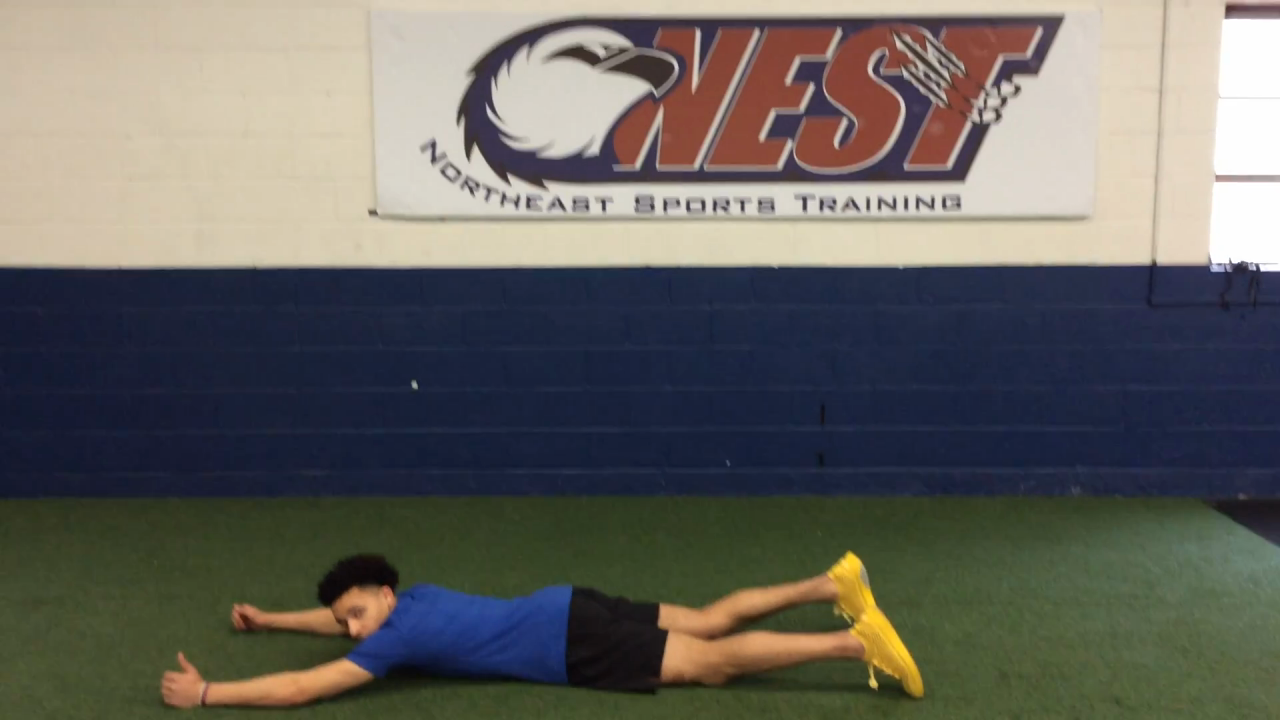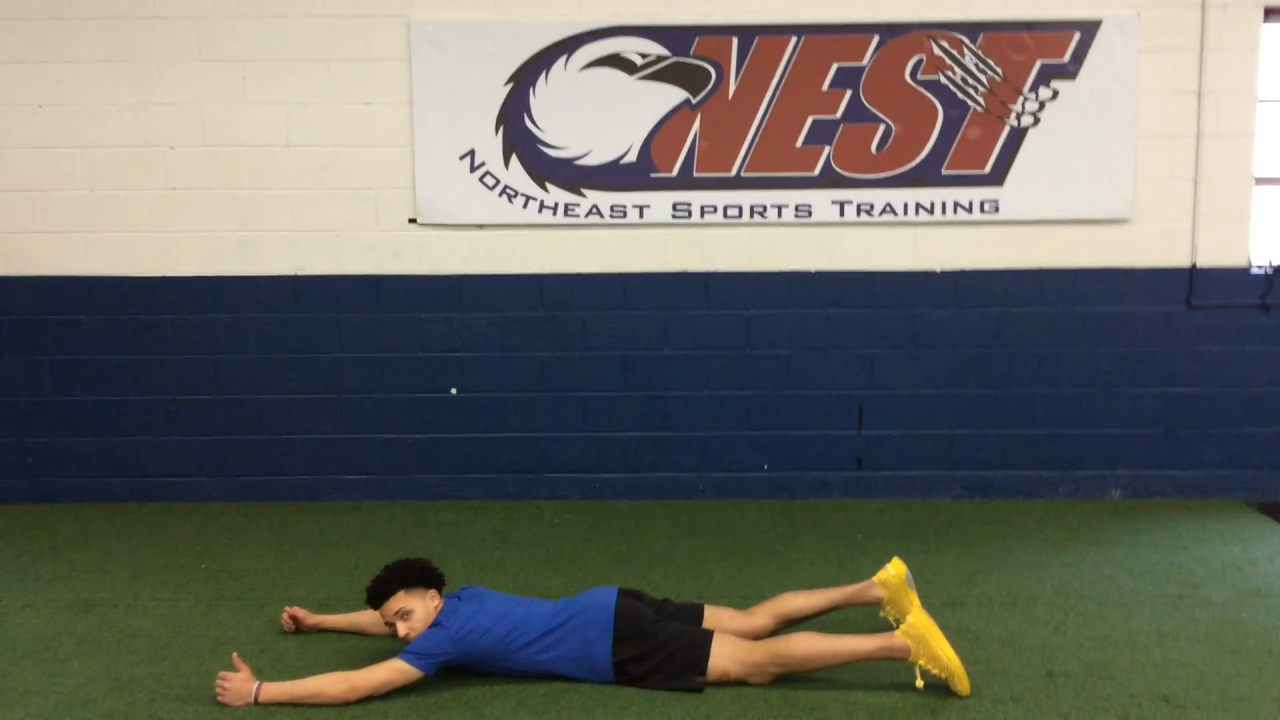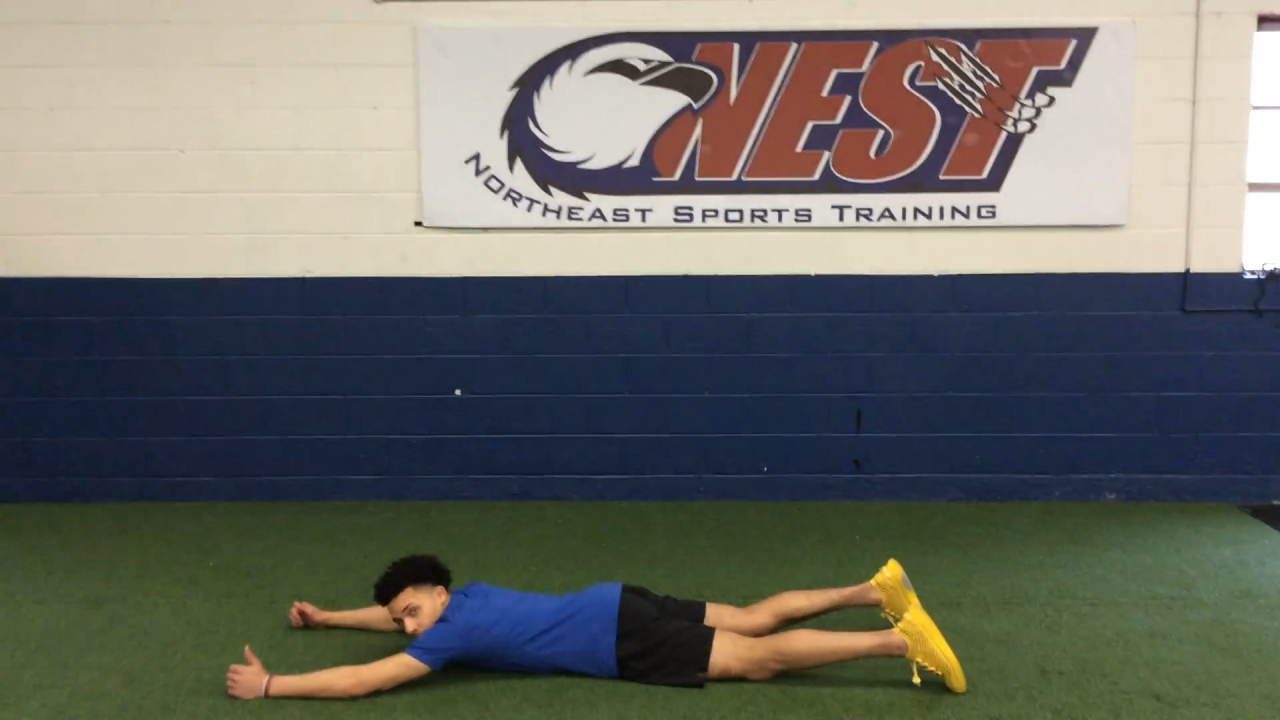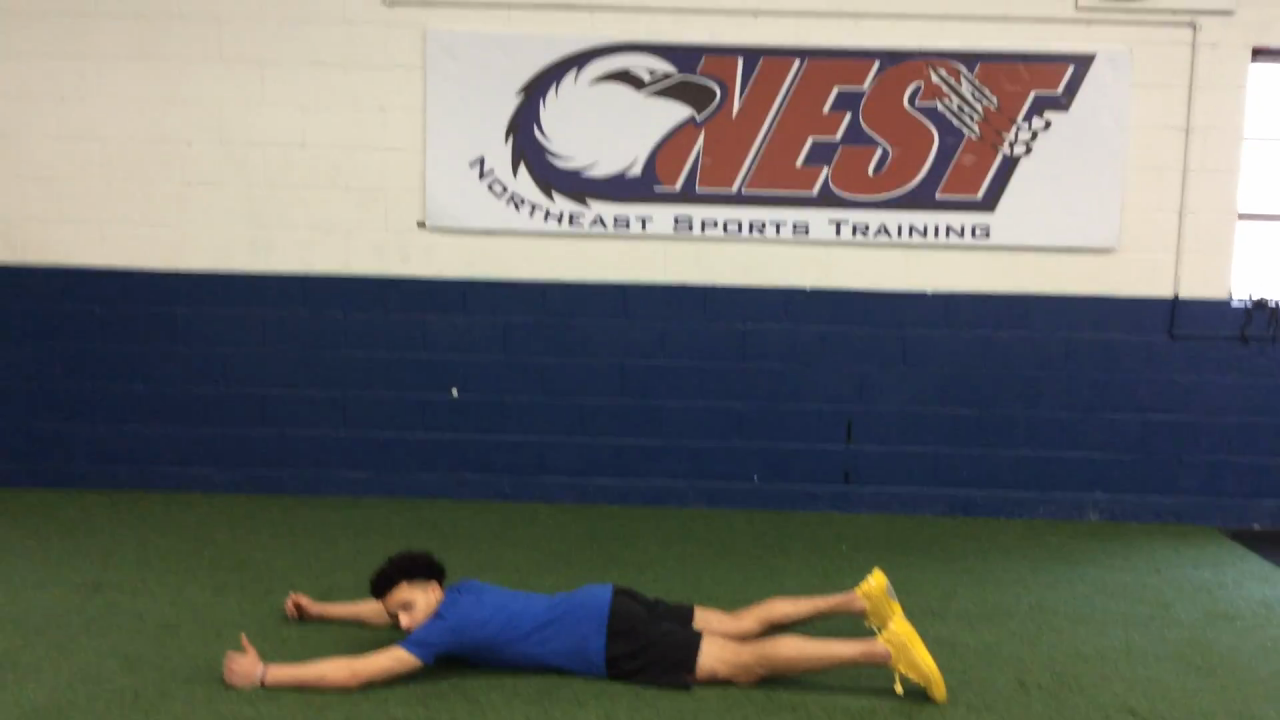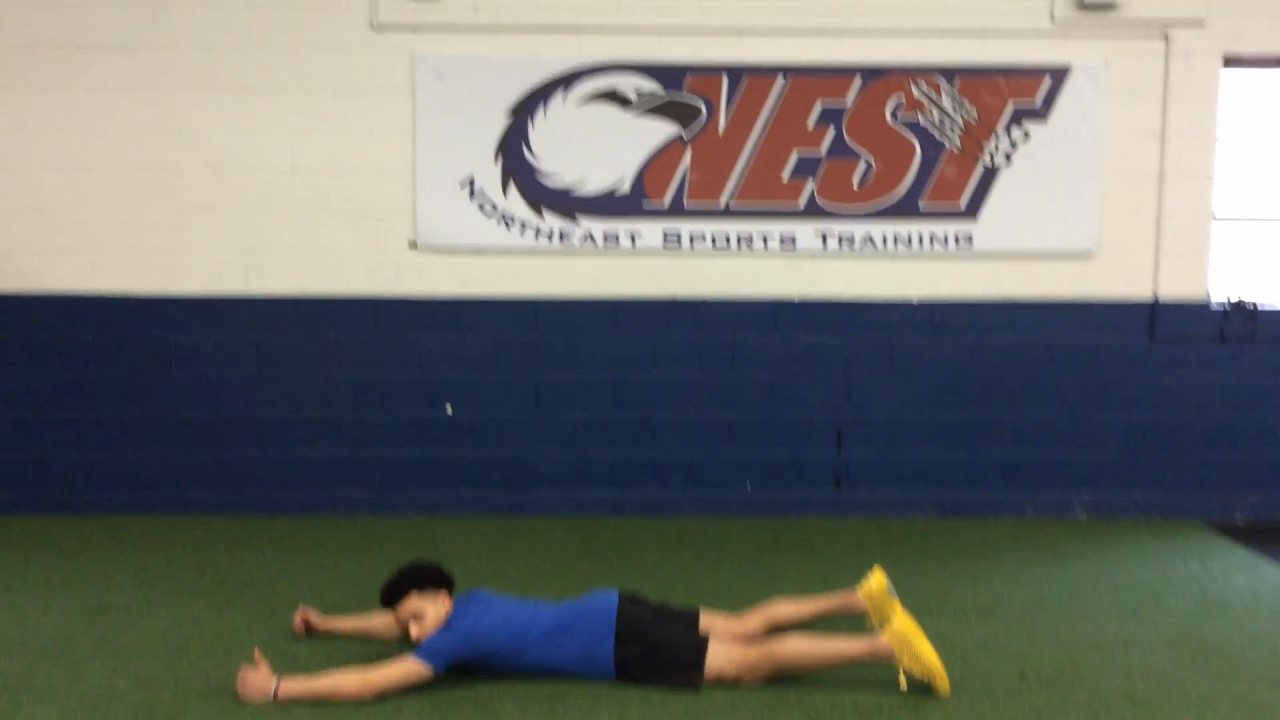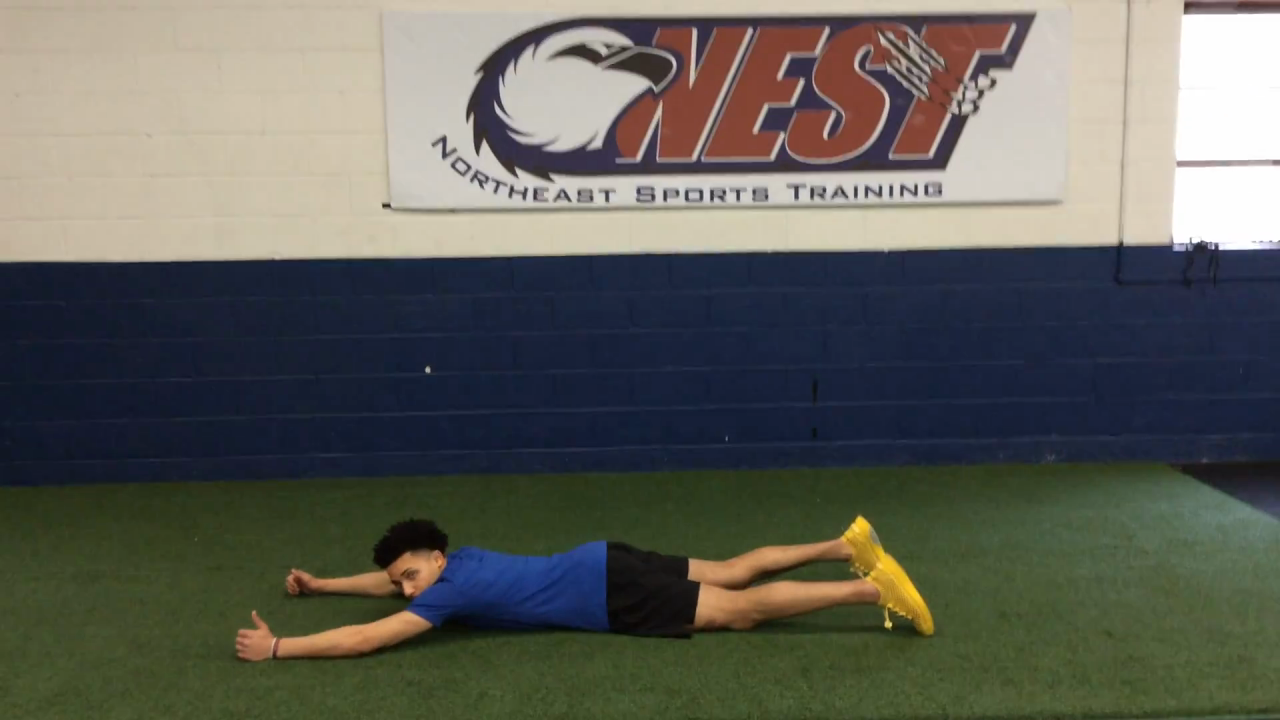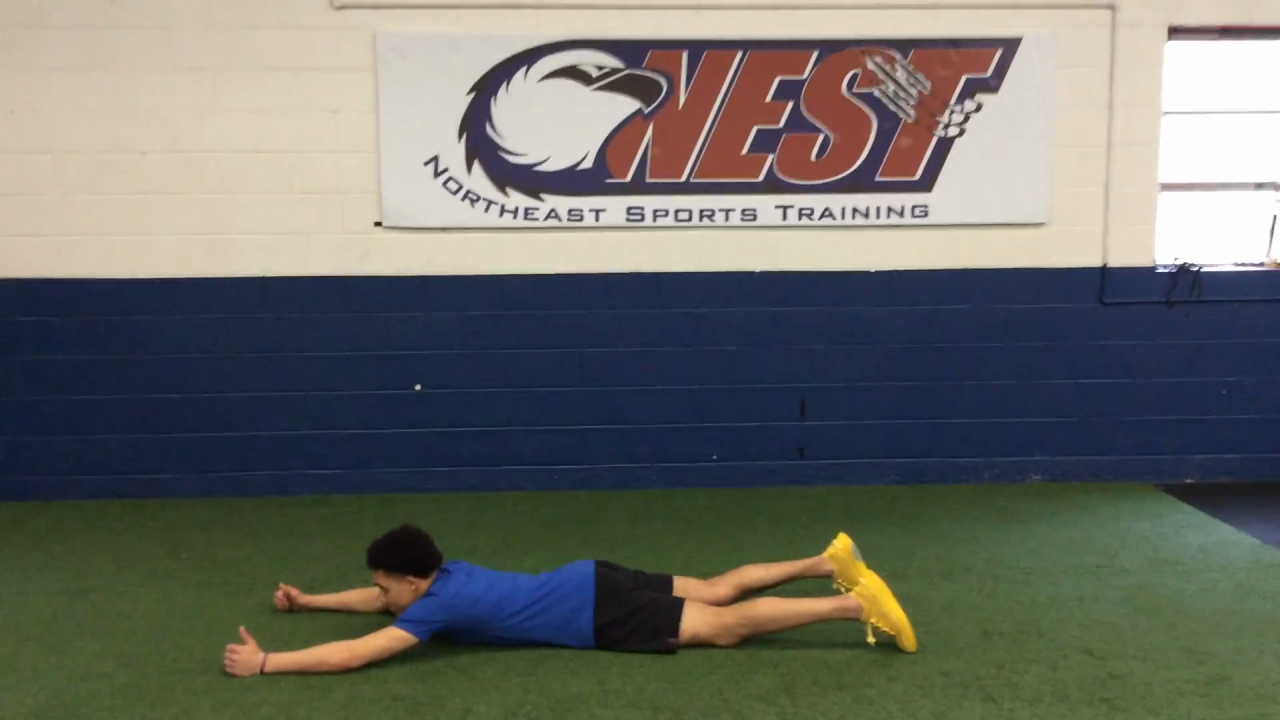
dt=0.4s
person 1, frame 1
left shoulder: (398, 634)
right shoulder: (409, 601)
left elbow: (300, 691)
right elbow: (344, 616)
left wrist: (206, 694)
right wrist: (268, 619)
left hip: (573, 646)
right hip: (570, 611)
left knee: (711, 663)
right knee: (710, 622)
left ankle: (855, 641)
right ankle: (831, 584)
person 1, frame 2
left shoulder: (447, 635)
right shoulder: (456, 600)
left elbow: (350, 689)
right elbow: (389, 617)
left wrist: (258, 693)
right wrist: (317, 620)
left hip: (619, 647)
right hip: (614, 611)
left knee: (756, 662)
right knee: (755, 622)
left ankle: (901, 642)
right ankle: (877, 588)
person 1, frame 3
left shoulder: (453, 630)
right shoulder: (463, 597)
left elbow: (358, 683)
right elbow: (398, 613)
left wrist: (269, 686)
right wrist: (326, 617)
left hip: (621, 642)
right hip: (618, 608)
left knee: (757, 658)
right knee: (755, 620)
left ankle: (897, 639)
right ankle: (873, 589)
person 1, frame 4
left shoulder: (445, 626)
right shoulder: (456, 594)
left elbow: (353, 673)
right elbow: (390, 607)
left wrist: (265, 674)
right wrist: (320, 609)
left hip: (610, 642)
right hip: (607, 609)
left knee: (743, 664)
right knee: (740, 626)
left ankle: (881, 648)
right ankle: (859, 599)
person 1, frame 5
left shoulder: (456, 635)
right shoulder: (465, 604)
left elbow: (366, 685)
right elbow: (398, 621)
left wrist: (277, 689)
right wrist: (328, 623)
left hip: (618, 647)
right hip: (615, 616)
left knee: (749, 662)
right knee: (744, 625)
left ankle: (885, 644)
right ankle: (861, 597)
person 1, frame 6
left shoulder: (450, 588)
right shoulder: (451, 561)
left elbow: (363, 640)
right elbow: (388, 578)
left wrist: (276, 648)
right wrist: (318, 584)
left hip: (609, 595)
right hip: (602, 565)
left knee: (739, 610)
right knee: (732, 573)
left ankle: (869, 587)
right ankle: (845, 547)
person 1, frame 7
left shoulder: (438, 606)
right shoulder: (444, 573)
left elbow: (352, 656)
right elbow: (379, 599)
left wrist: (263, 663)
right wrist: (307, 600)
left hip: (597, 615)
right hip: (592, 583)
left knee: (724, 627)
right knee: (717, 592)
left ankle: (854, 603)
right ankle: (828, 562)
